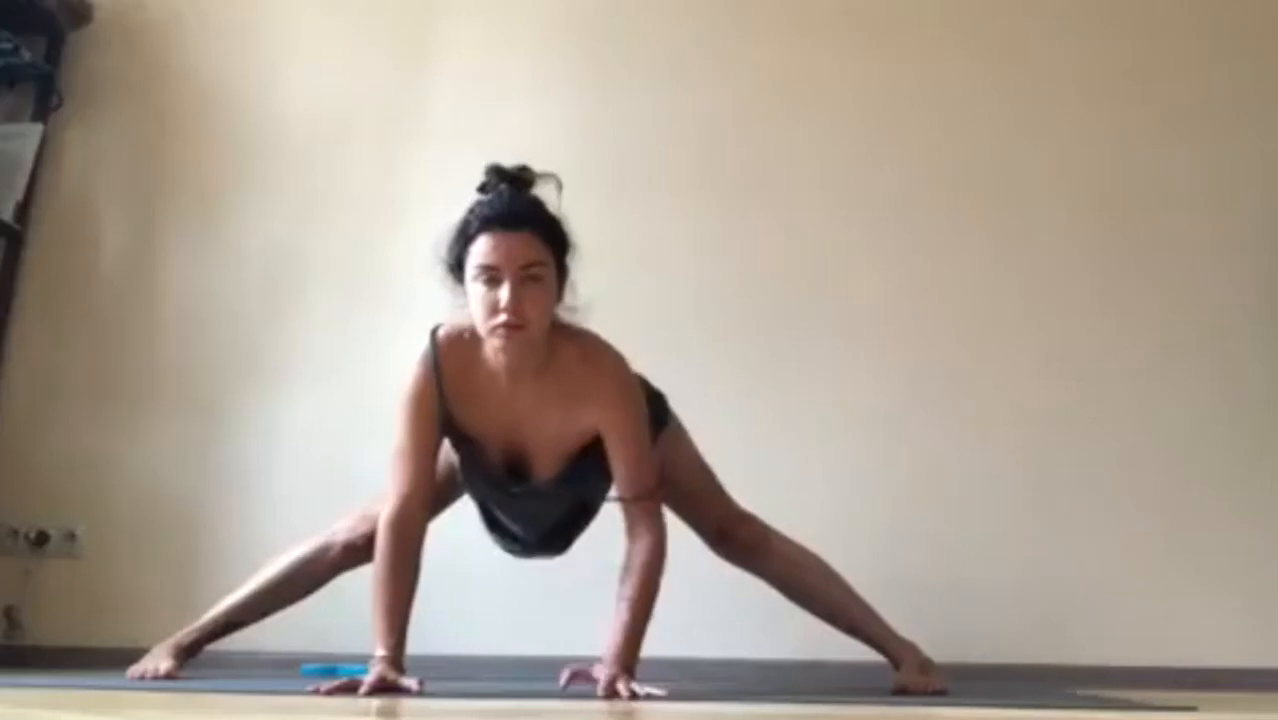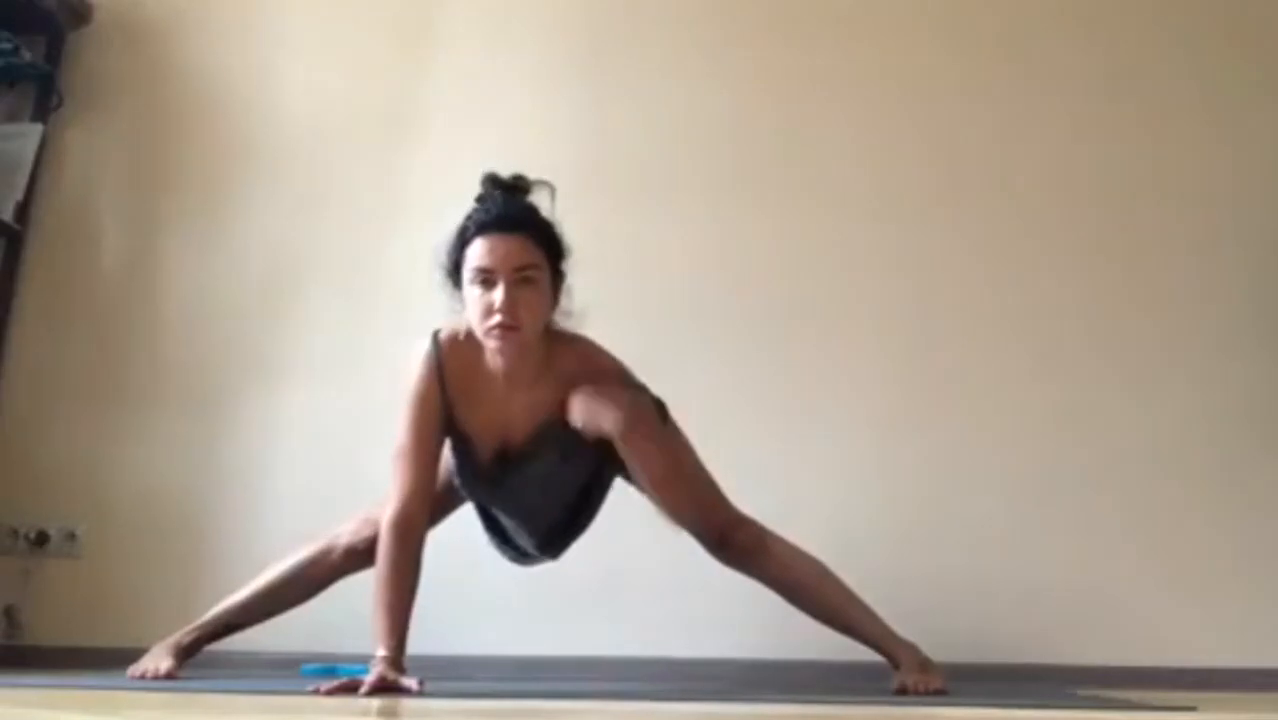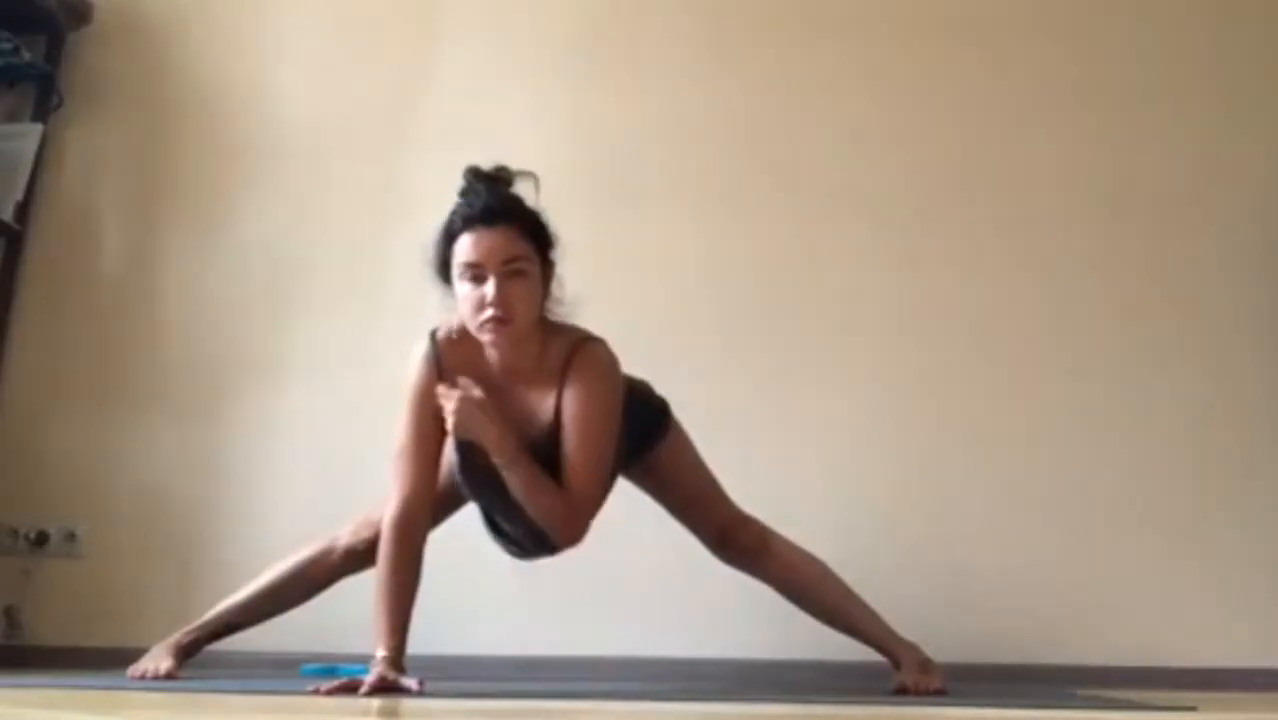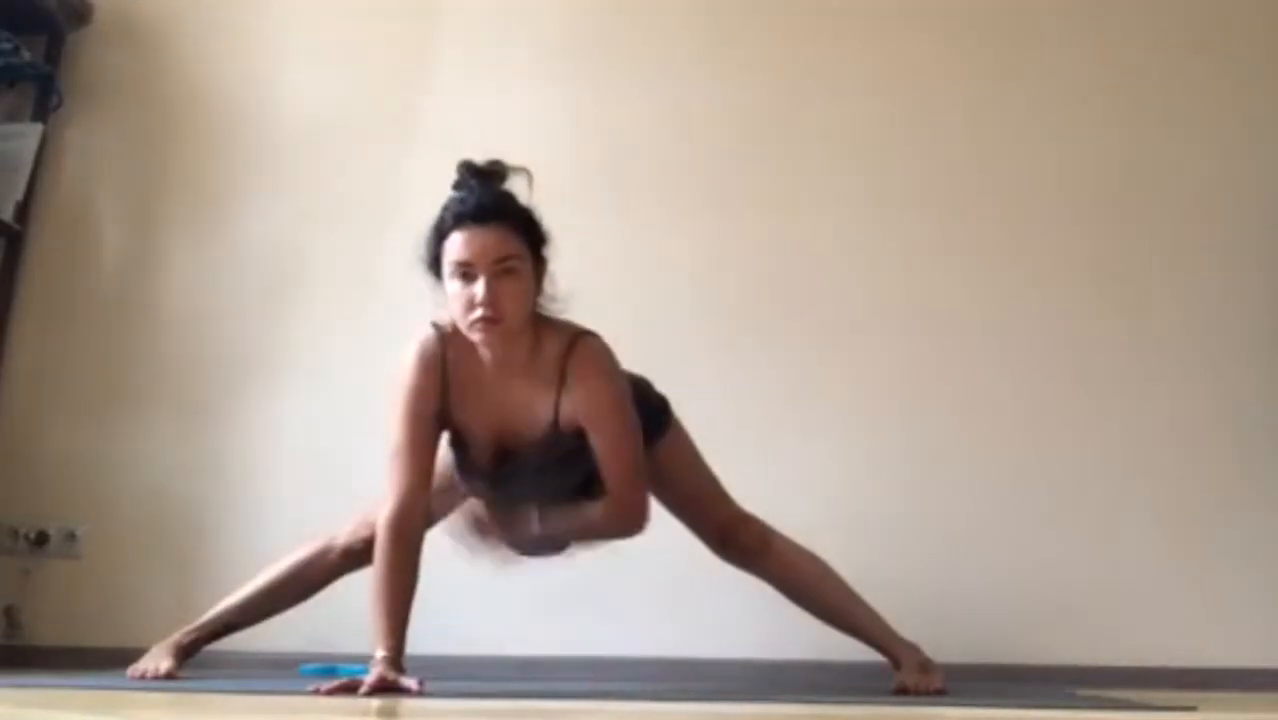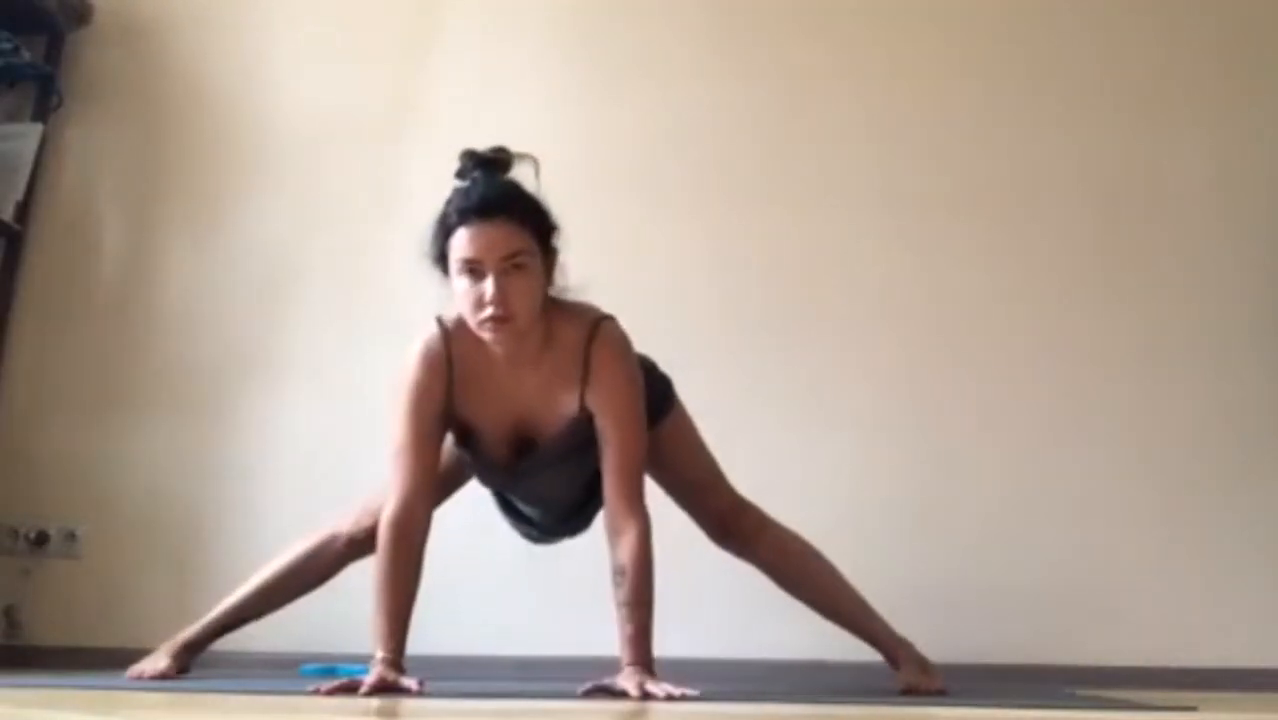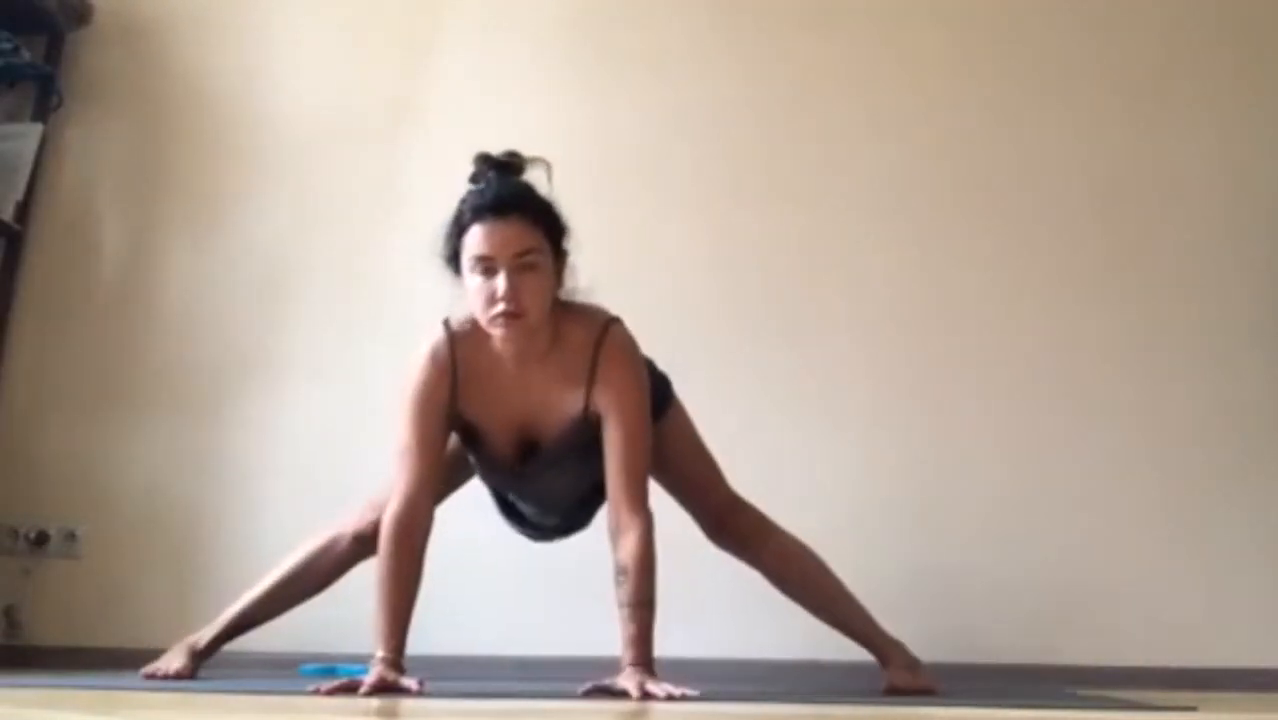
dt=0.5s
person 1, frame 1
left shoulder: (602, 376)
right shoulder: (439, 360)
left elbow: (645, 527)
right elbow: (401, 518)
left wrist: (621, 651)
right wrist: (386, 658)
left hip: (612, 434)
right hip: (480, 449)
left knee: (737, 534)
right knee: (355, 535)
left ankle: (902, 650)
right ankle: (185, 637)
person 1, frame 2
left shoulder: (594, 375)
right shoulder: (440, 362)
left elbow: (693, 509)
right elbow: (403, 519)
left wrist: (623, 419)
right wrist: (386, 658)
left hip: (595, 433)
right hip: (483, 456)
left knee: (736, 539)
right knee: (359, 540)
left ankle: (902, 649)
right ankle: (183, 638)
person 1, frame 3
left shoulder: (590, 366)
right shoulder: (438, 358)
left elbow: (573, 528)
right elbow: (405, 518)
left wrist: (498, 442)
right wrist: (387, 658)
left hip: (619, 428)
right hip: (490, 447)
left knee: (739, 538)
right knee: (362, 539)
left ankle: (903, 649)
right ankle: (184, 638)
person 1, frame 4
left shoulder: (585, 364)
right shoulder: (434, 360)
left elbow: (628, 509)
right elbow: (398, 517)
left wrist: (523, 524)
right wrist: (386, 659)
left hip: (612, 431)
right hip: (486, 446)
left knee: (739, 537)
right knee: (353, 540)
left ankle: (902, 650)
right ankle: (184, 638)
person 1, frame 5
left shoulder: (602, 348)
right shoulder: (438, 355)
left elbow: (627, 520)
right elbow: (405, 517)
left wrist: (637, 663)
right wrist: (386, 659)
left hip: (628, 406)
right hip: (488, 436)
left knee: (738, 525)
right knee: (361, 526)
left ankle: (900, 651)
right ankle: (188, 639)
person 1, frame 6
left shoulder: (608, 351)
right shoulder: (445, 357)
left elbow: (629, 520)
right elbow: (405, 516)
left wrist: (637, 663)
right wrist: (385, 660)
left hip: (626, 407)
right hip: (488, 435)
left knee: (735, 525)
right knee: (362, 528)
left ankle: (893, 653)
right ankle: (199, 642)
